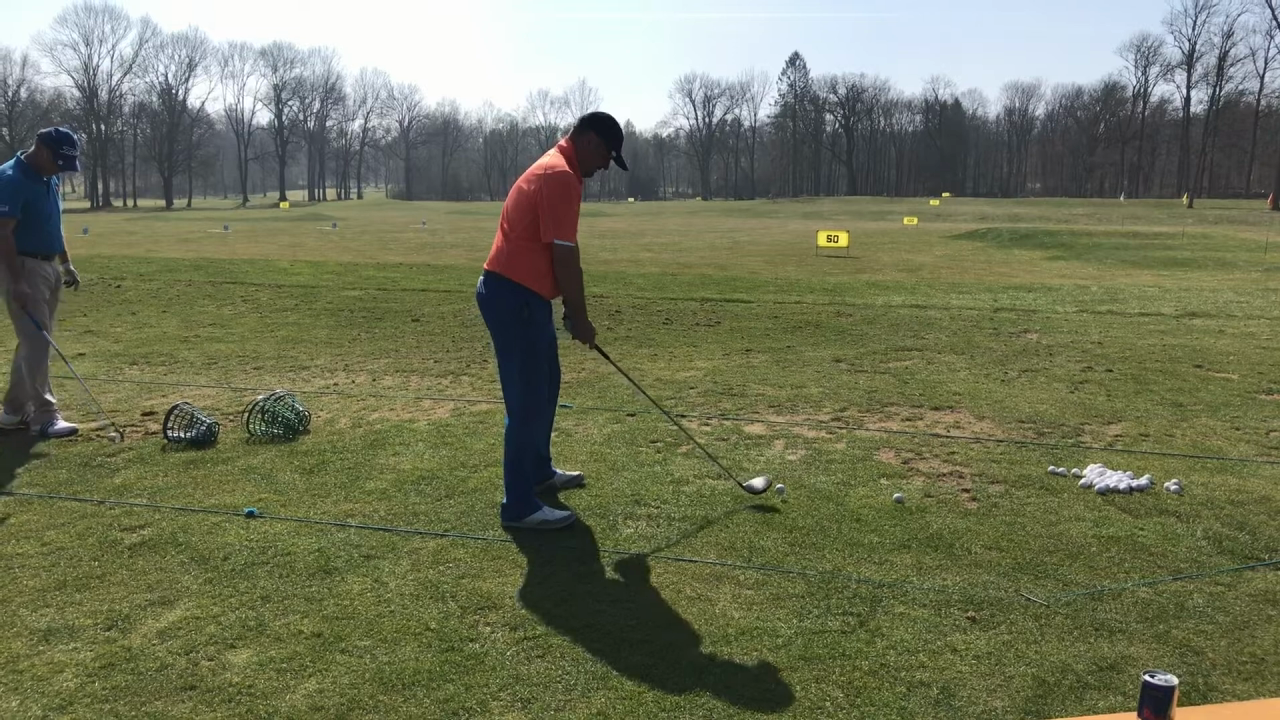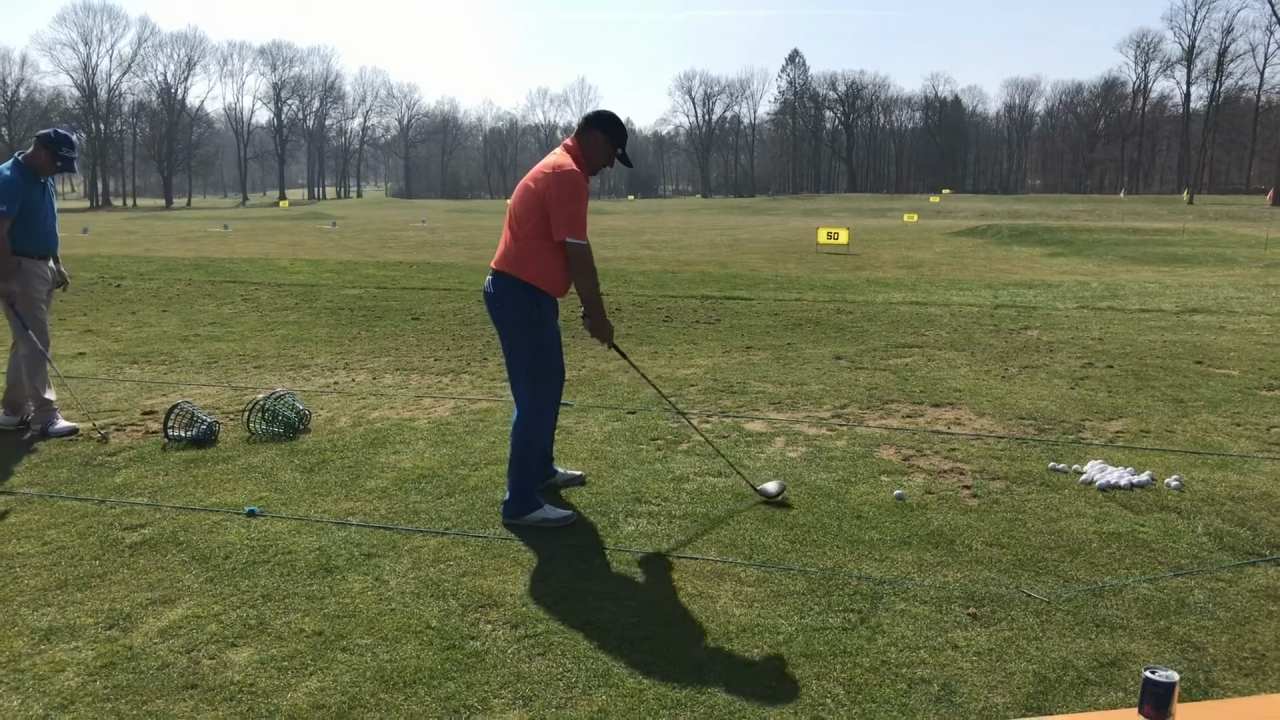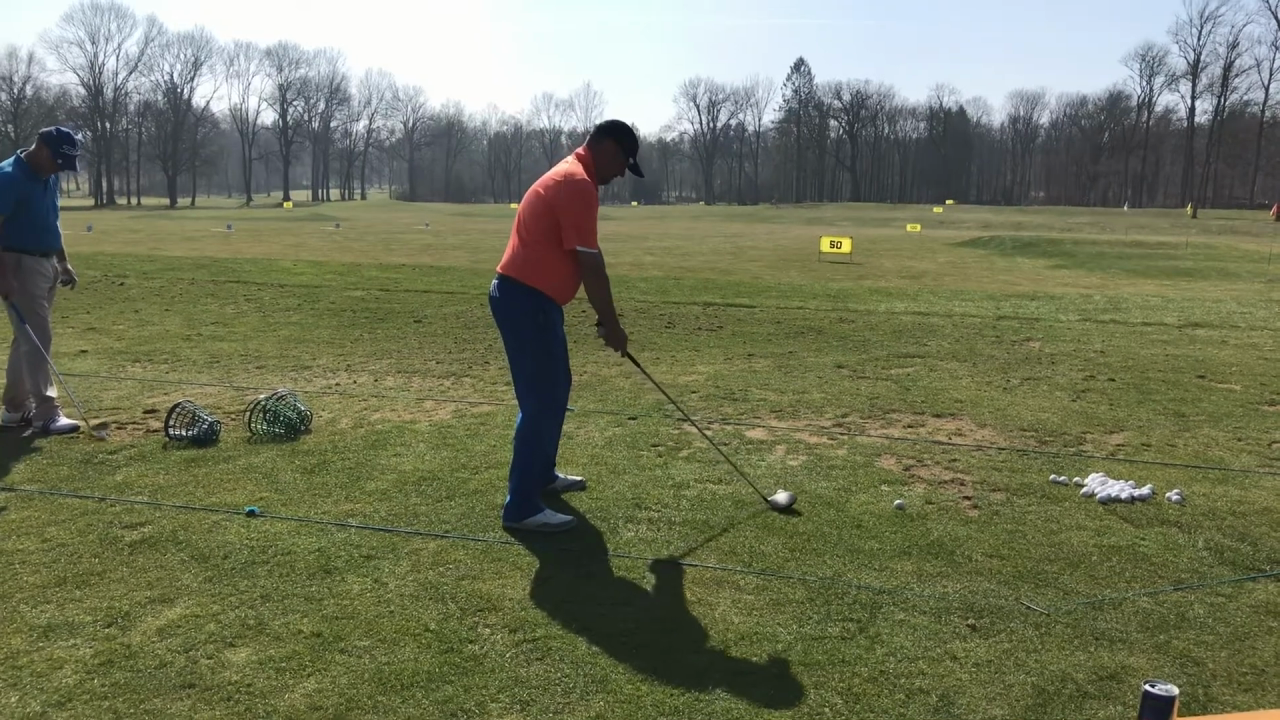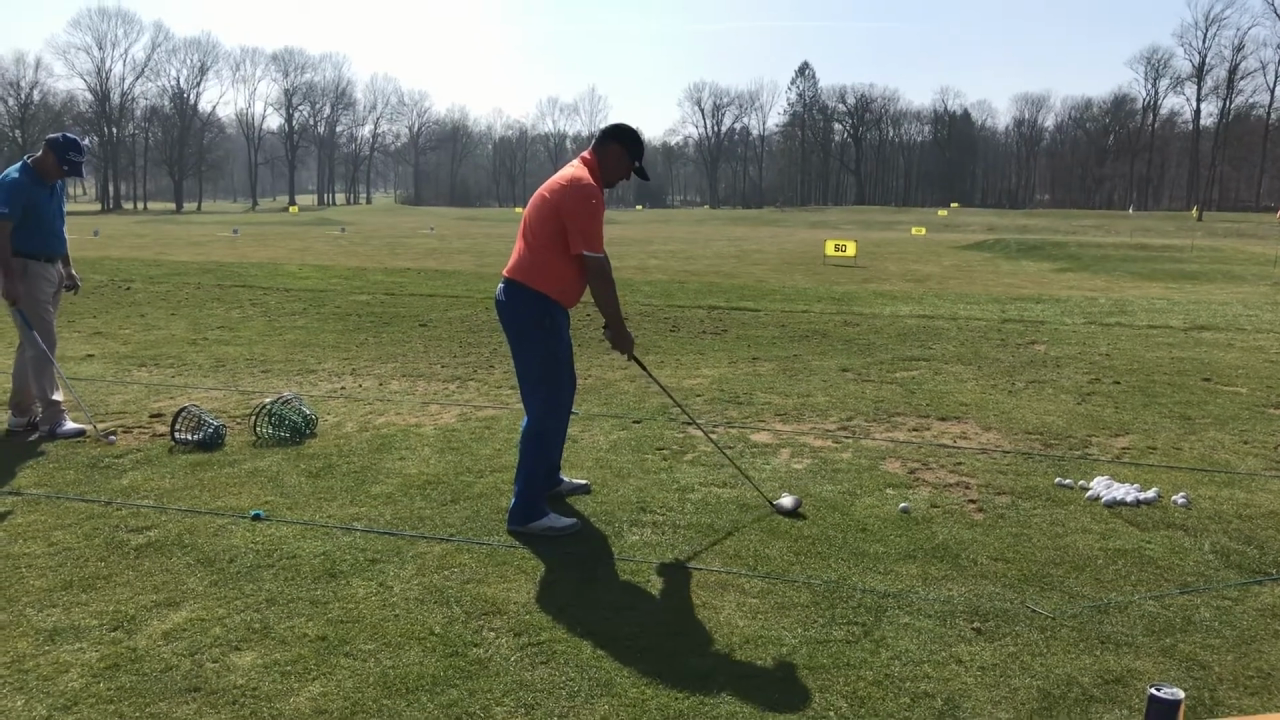
dt=0.5s
person 1, frame 1
left shoulder: (554, 169)
right shoulder: (560, 177)
left elbow: (554, 254)
right elbow: (565, 258)
left wrist: (571, 312)
right wrist: (580, 318)
left hip: (521, 295)
right hip: (514, 297)
left knee: (544, 386)
right knee: (528, 398)
left ankle: (538, 470)
right ankle: (519, 505)
person 1, frame 2
left shoulder: (558, 167)
right shoulder: (568, 175)
left elbow: (564, 253)
right elbow: (578, 256)
left wrist: (590, 310)
right wrist: (598, 315)
left hip: (522, 292)
right hip: (522, 295)
left knee: (546, 386)
right knee: (536, 395)
left ankle: (540, 469)
right ankle: (521, 502)
person 1, frame 3
left shoulder: (569, 176)
right shoulder: (578, 184)
left elbow: (580, 261)
right elbow: (590, 265)
left wrist: (604, 318)
right wrist: (611, 324)
left hip: (530, 297)
right hip: (526, 300)
left knee: (554, 390)
right knee: (541, 400)
left ankle: (541, 473)
right ankle: (521, 505)
person 1, frame 4
left shoulder: (576, 180)
right shoulder: (584, 188)
left elbow: (587, 265)
right elbow: (596, 268)
left wrist: (611, 322)
right wrist: (618, 327)
left hip: (535, 300)
right hip: (532, 303)
left knee: (558, 393)
right knee: (547, 403)
left ankle: (546, 477)
right ankle: (526, 509)
person 2, frame 1
left shoulder: (49, 178)
left wrist: (66, 263)
left hip: (47, 266)
left knee: (35, 340)
right knee: (36, 342)
right ankle: (44, 416)
person 2, frame 2
left shoulder: (43, 179)
left wrist: (57, 264)
left hip: (41, 266)
left knee: (27, 341)
right knee: (34, 342)
right ankle: (44, 415)
person 2, frame 3
left shoulder: (49, 177)
left wrist: (63, 262)
left hip: (45, 263)
left knee: (27, 339)
right knee: (37, 338)
right ankle: (46, 412)
person 2, frame 4
left shoulder: (55, 183)
left wrist: (67, 267)
left hip: (50, 268)
right hip: (25, 270)
left knee: (33, 343)
right knee: (42, 344)
right ankle: (52, 417)
